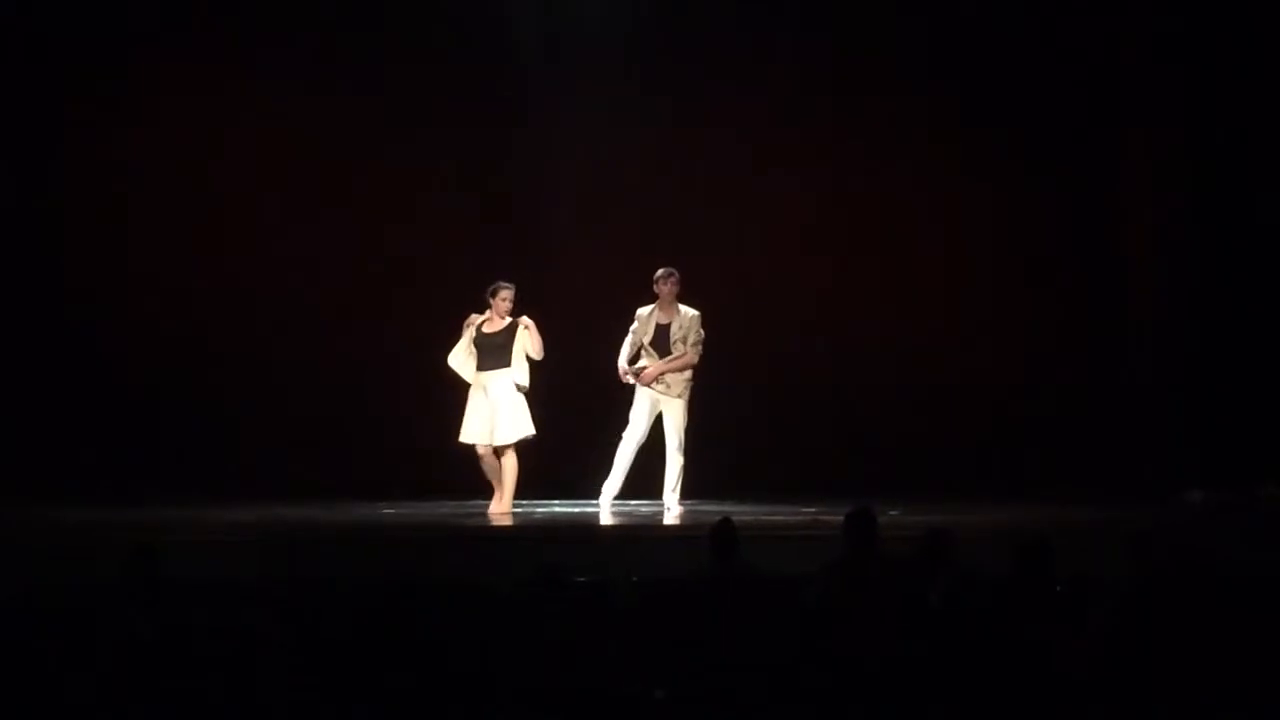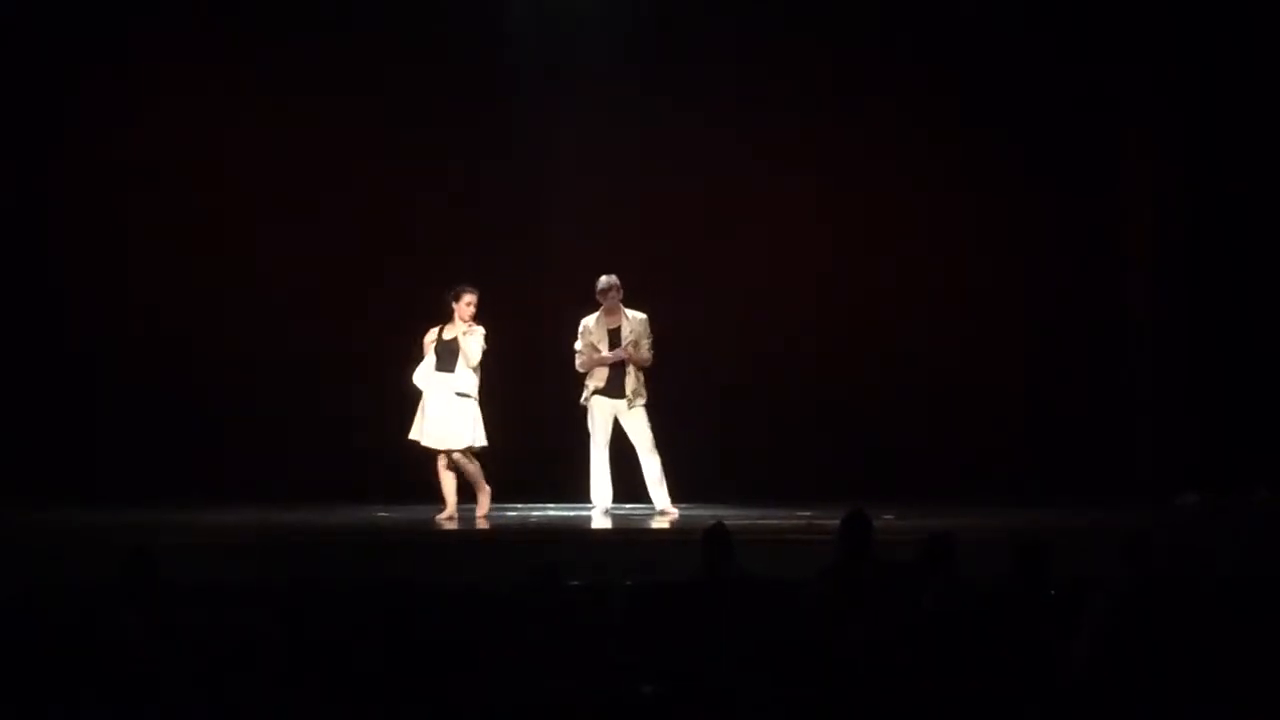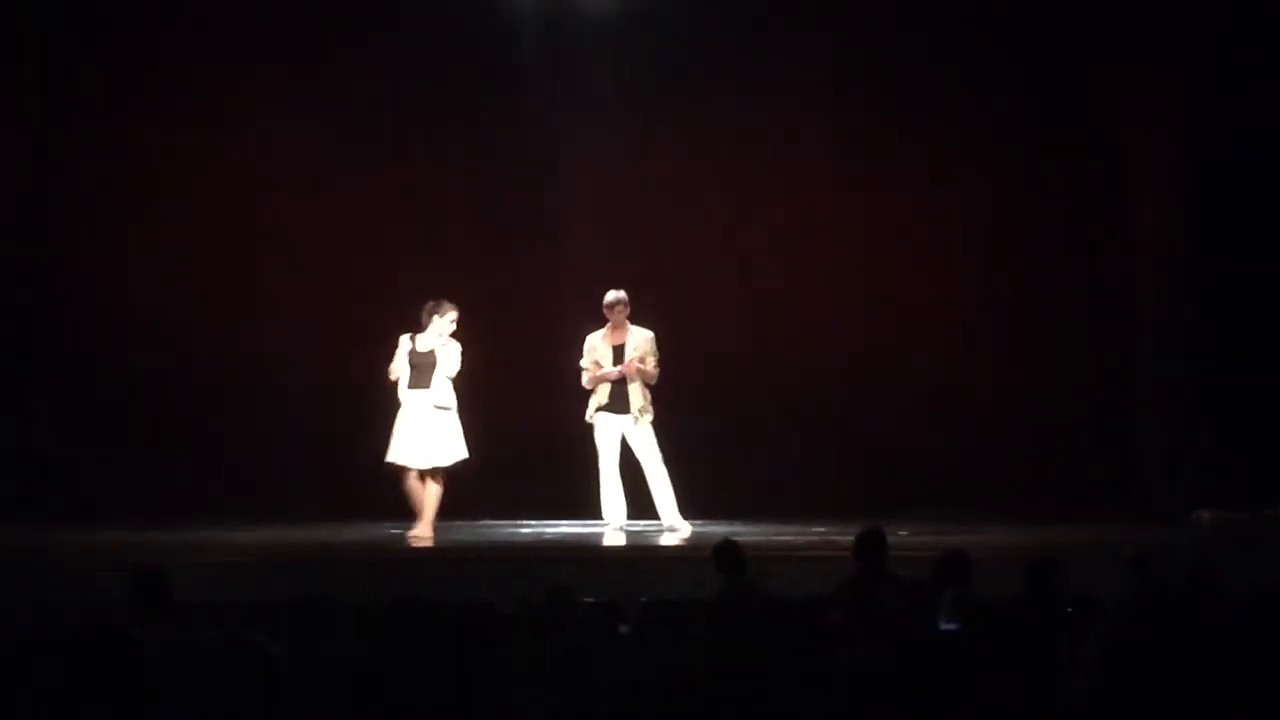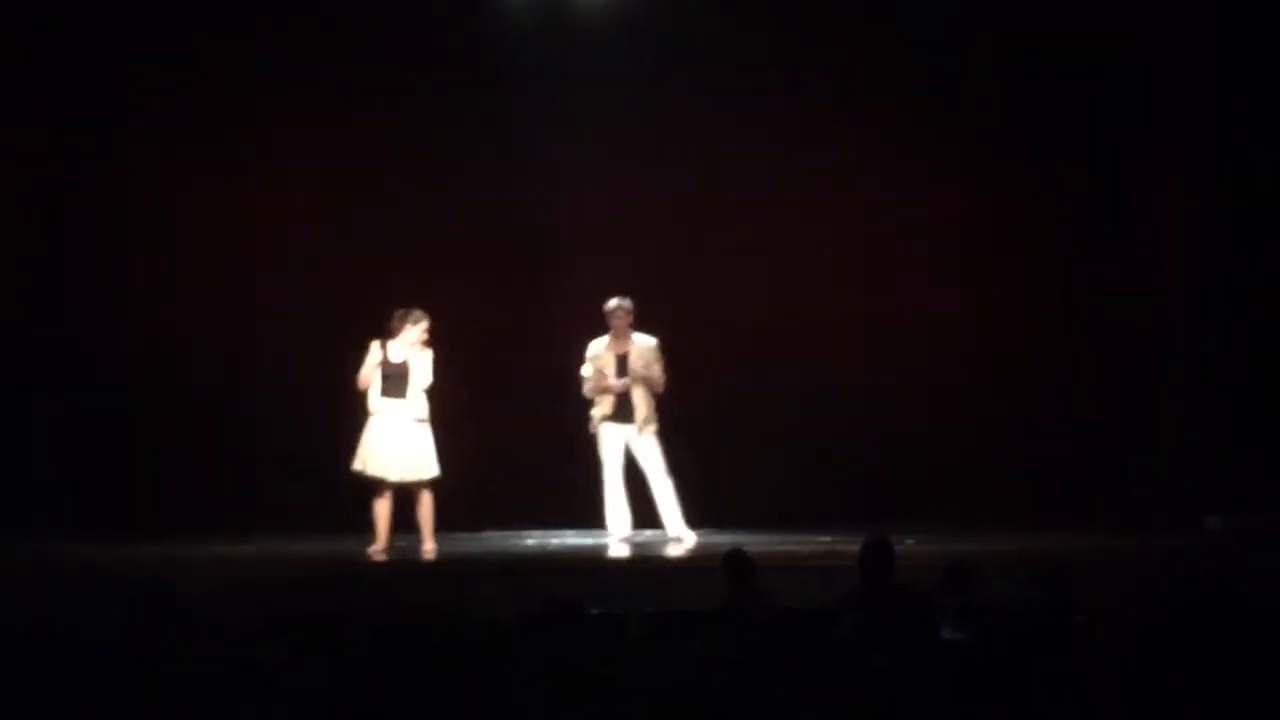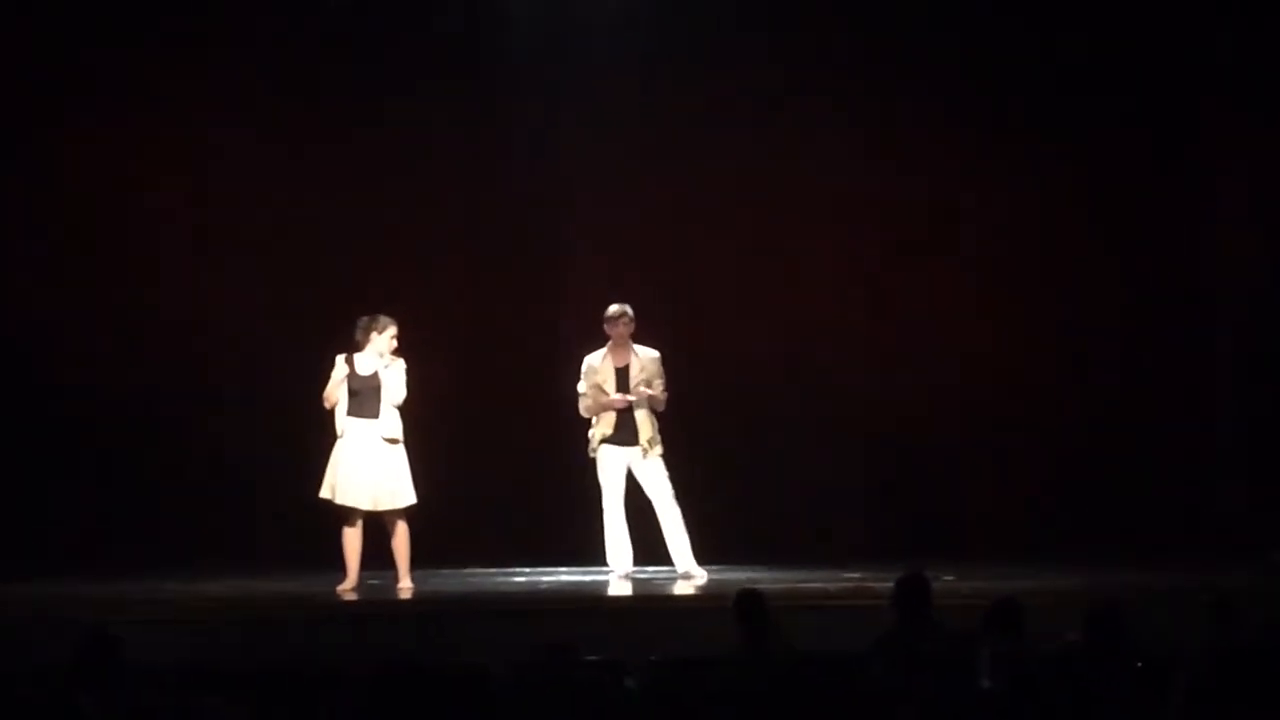
dt=1s
person 1, frame 1
left shoulder: (691, 317)
right shoulder: (643, 314)
left elbow: (692, 357)
right elbow: (631, 342)
left wrist: (659, 369)
right wrist: (622, 362)
left hip: (676, 387)
right hip: (648, 385)
left knee: (675, 444)
right knee: (633, 436)
left ankle: (671, 500)
right ankle: (610, 490)
person 1, frame 2
left shoulder: (638, 320)
right shoulder: (588, 324)
left elbow: (647, 359)
right elbow: (580, 364)
left wrist: (632, 355)
right wrist: (599, 358)
left hip: (630, 395)
right hip: (600, 394)
left knee: (647, 446)
right knee: (599, 448)
left ankle: (662, 502)
right ankle: (601, 503)
person 1, frame 3
left shoulder: (644, 337)
right shoulder: (593, 340)
left elbow: (653, 376)
right elbow: (586, 381)
left wrist: (639, 369)
right wrist: (603, 374)
left hip: (635, 411)
right hip: (605, 411)
left knee: (654, 463)
right knee: (608, 466)
left ankle: (672, 518)
right ankle: (615, 520)
person 1, frame 4
left shoulder: (648, 344)
right shoulder: (596, 348)
left elbow: (659, 385)
right elbow: (588, 388)
left wrist: (646, 376)
right wrist: (606, 386)
left hip: (639, 420)
right hip: (609, 420)
left knee: (658, 473)
right knee: (612, 475)
left ankle: (677, 529)
right ankle: (619, 530)
person 1, frame 5
left shoulder: (650, 357)
right shoulder: (592, 362)
left elbow: (661, 403)
right elbow: (584, 407)
left wrist: (650, 396)
right wrist: (608, 402)
left hip: (643, 443)
right hip: (609, 443)
left knee: (666, 500)
right knee: (613, 504)
left ankle: (686, 564)
right ankle: (620, 566)
person 2, frame 1
left shoulder: (517, 327)
right shoulder: (479, 325)
left elbow: (538, 354)
right elbow: (465, 354)
left wrist: (531, 326)
right wrist: (467, 327)
left hip: (505, 387)
right hip: (480, 387)
left knee: (506, 446)
right knee: (482, 449)
left ankle: (506, 502)
right ankle: (498, 491)
person 2, frame 2
left shoulder: (475, 332)
right shoulder: (439, 331)
left elbow: (472, 361)
right elbow: (431, 362)
left wrist: (461, 335)
right wrist: (427, 344)
left hip: (460, 394)
right hip: (436, 393)
left knee: (458, 453)
right knee: (441, 454)
left ankle: (483, 490)
right ankle: (451, 506)
person 2, frame 3
left shoulder: (451, 346)
right shoulder: (409, 340)
left elbow: (450, 371)
right elbow: (393, 374)
left wrist: (439, 345)
right wrist: (403, 351)
left hip: (437, 409)
right hip: (412, 408)
left knee: (433, 470)
right knee: (410, 472)
left ankle: (427, 525)
right ankle: (421, 518)
person 2, frame 4
left shoulder: (423, 353)
right shoulder: (379, 347)
left elbow: (423, 382)
right elbow: (362, 383)
left wrist: (413, 355)
right wrist: (374, 361)
left hip: (411, 419)
right hip: (383, 419)
left knee: (421, 483)
right knee: (382, 483)
left ankle: (428, 541)
right ankle: (381, 541)
person 2, frame 5
left shoulder: (394, 365)
right shoulder: (345, 362)
left elbow: (396, 398)
right elbow: (328, 402)
left wrist: (383, 368)
right wrist: (338, 378)
left hip: (383, 440)
right hip: (353, 441)
left knee: (394, 513)
right knee: (352, 512)
left ankle: (404, 577)
right ankle: (351, 577)
